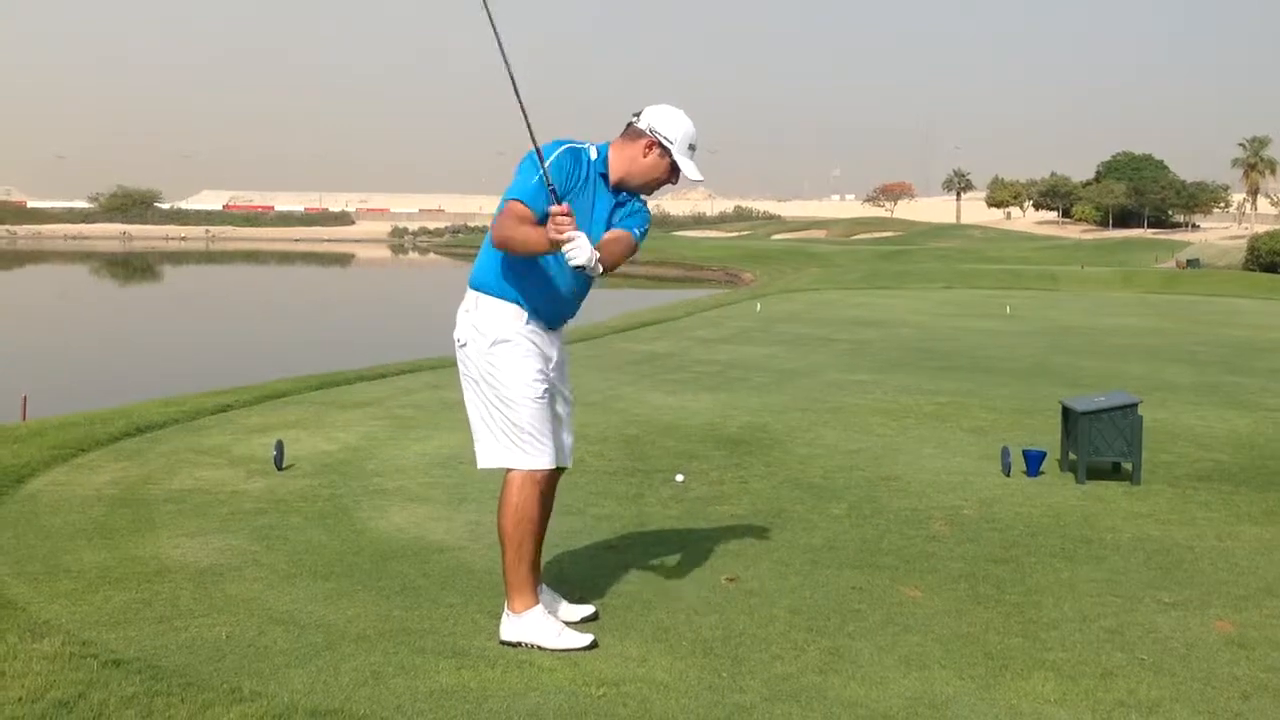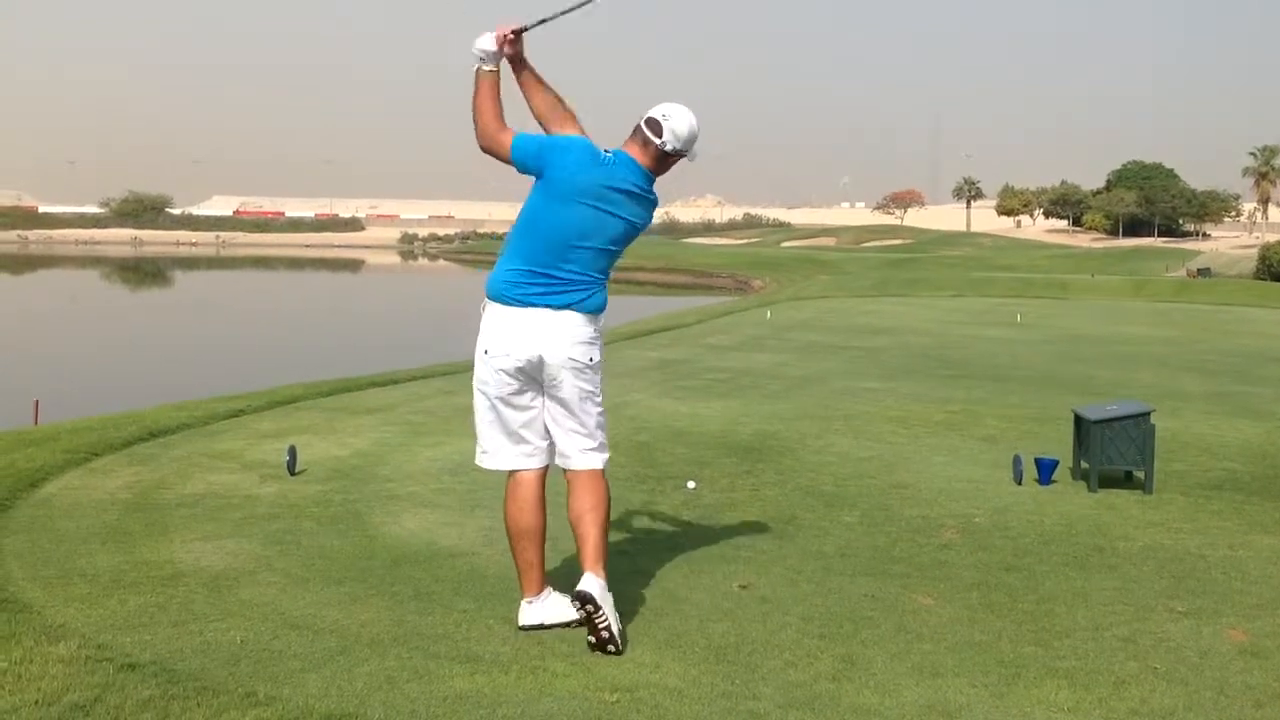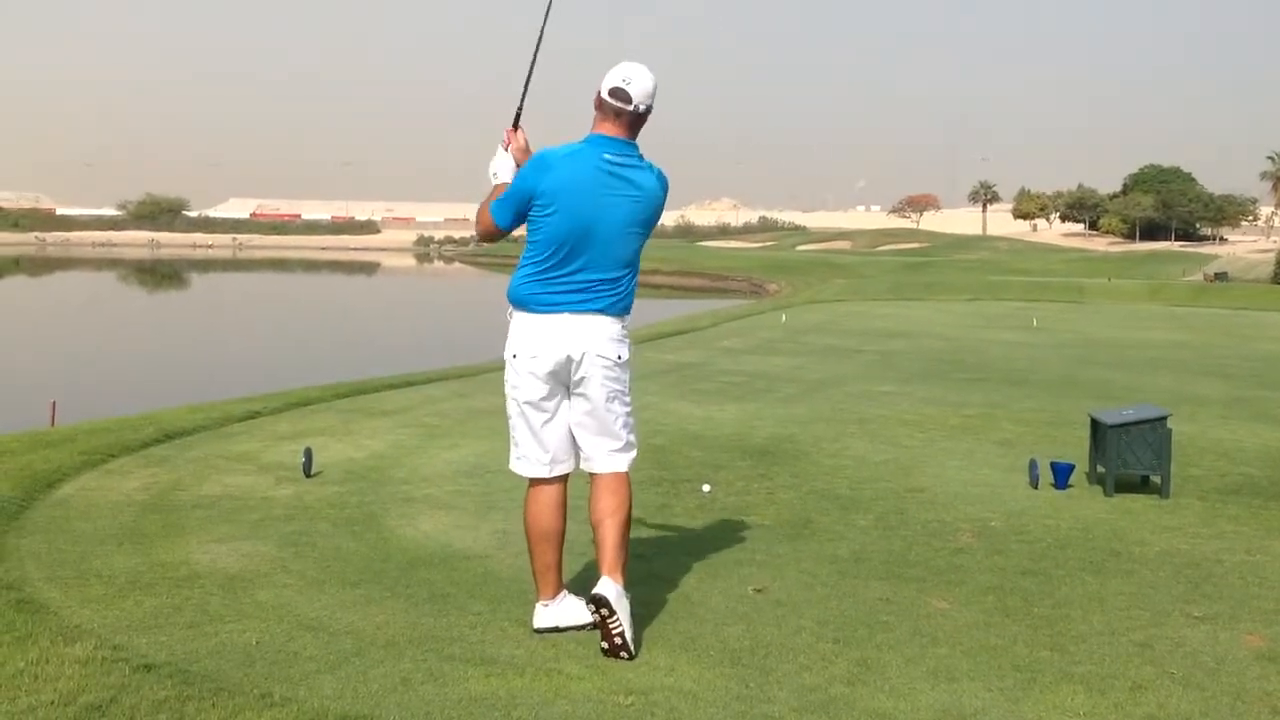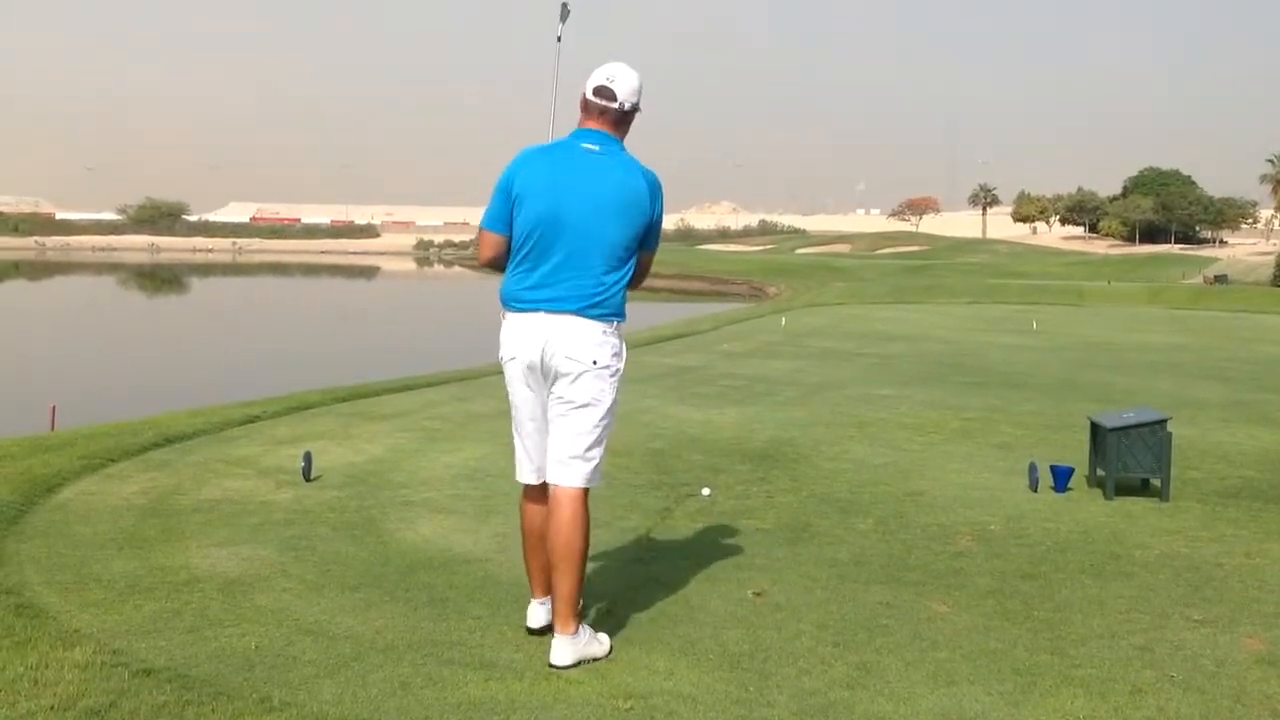
dt=1s
person 1, frame 1
left shoulder: (633, 209)
right shoulder: (563, 160)
left elbow: (616, 251)
right elbow: (503, 232)
left wrist: (588, 251)
right wrist: (553, 239)
left hip: (543, 331)
right hip: (499, 325)
left knee: (548, 465)
right knee: (529, 466)
left ankle: (530, 592)
right ankle: (521, 614)
person 1, frame 2
left shoulder: (574, 163)
right shoulder: (644, 204)
left elbow: (490, 139)
left wrist: (492, 63)
right wrist: (521, 65)
left hip: (506, 327)
right hip: (571, 336)
left knee: (524, 465)
right knee: (585, 461)
left ankle: (535, 596)
right ankle: (593, 581)
person 1, frame 3
left shoulder: (547, 167)
right shoulder: (654, 185)
left elbow: (487, 228)
left wrist: (506, 168)
left hip: (536, 334)
right hip: (602, 336)
left knee: (545, 472)
right knee: (610, 465)
left ankle: (550, 601)
right ankle: (611, 585)
person 1, frame 4
left shoulder: (527, 164)
right shoulder: (643, 183)
left elbow: (487, 254)
left hip: (522, 331)
right hip: (589, 339)
left knee: (534, 476)
right knee: (569, 483)
left ankle: (541, 601)
right ankle: (567, 633)
